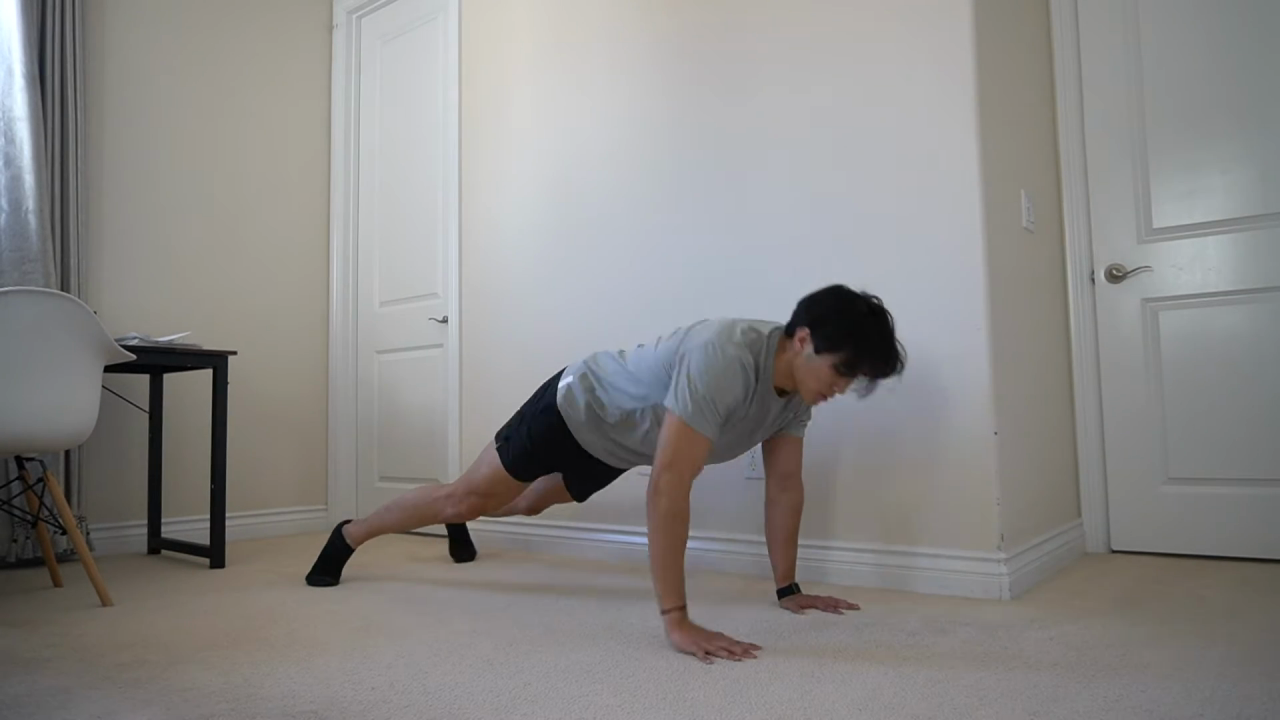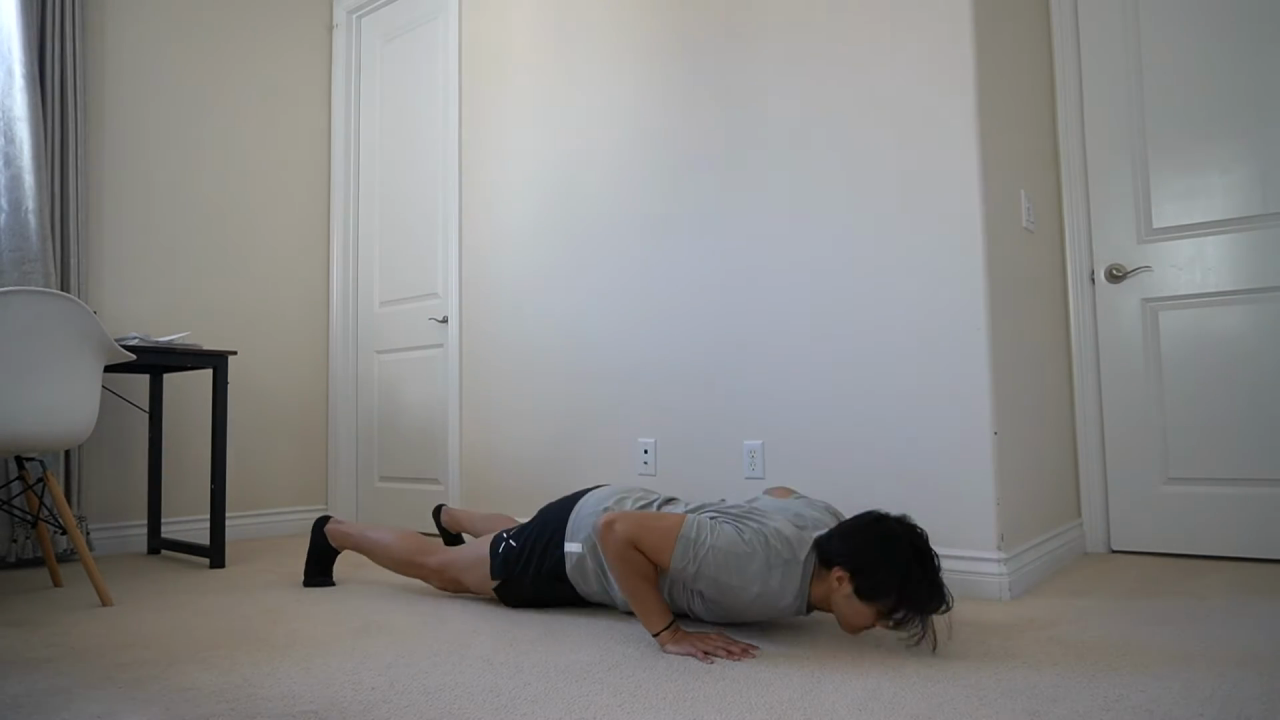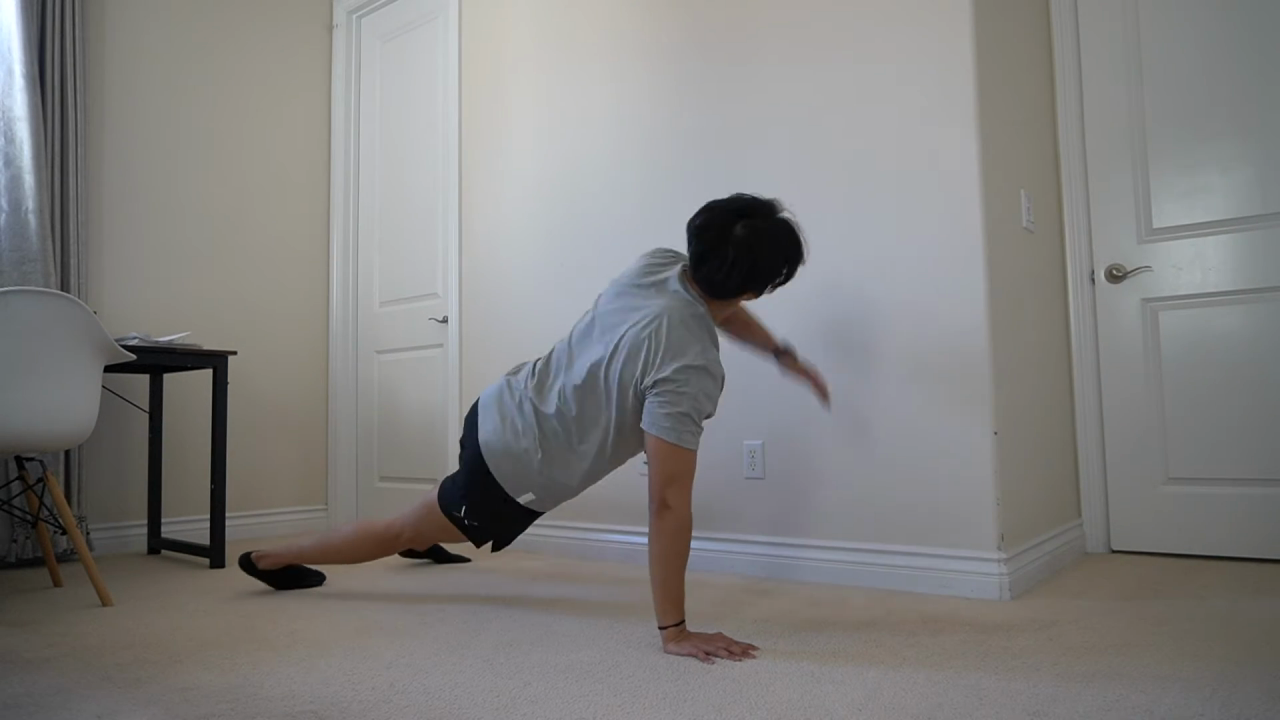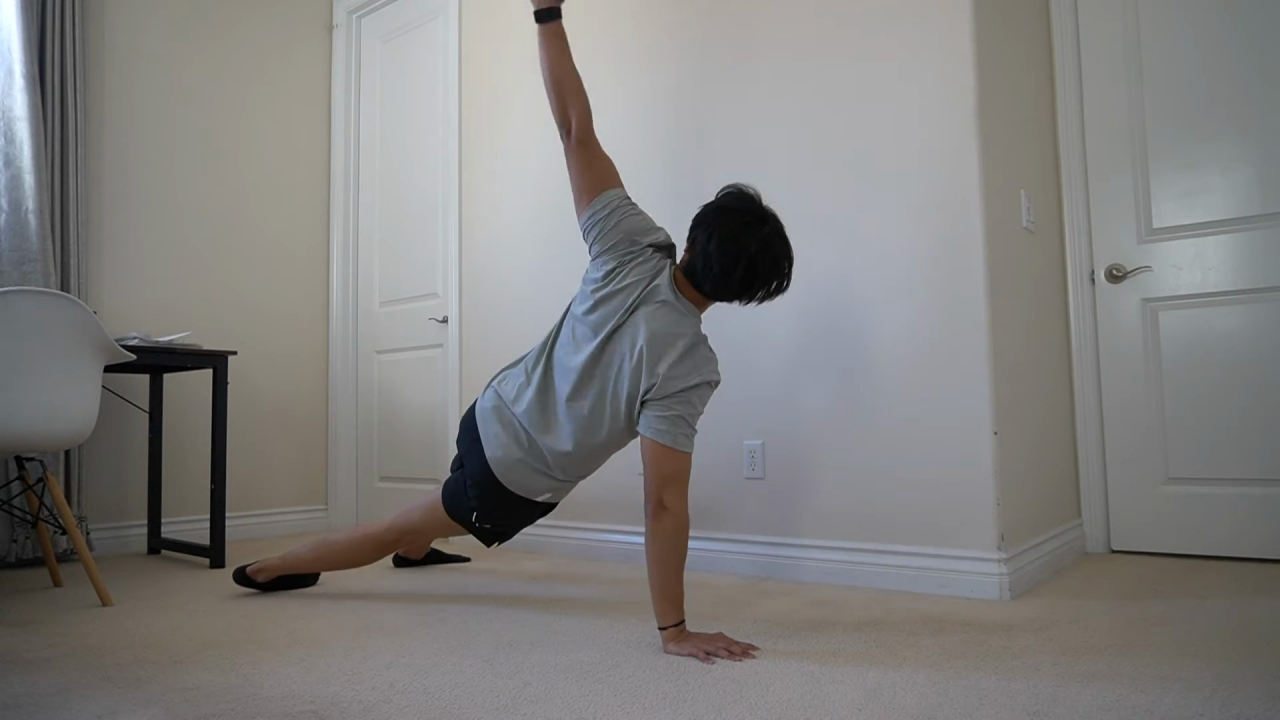
dt=0.7s
person 1, frame 1
left shoulder: (794, 378)
right shoulder: (727, 360)
left elbow: (785, 483)
right elbow: (668, 488)
left wrist: (787, 587)
right wrist: (675, 619)
left hip: (611, 437)
right hip: (577, 406)
left knee: (531, 502)
right knee: (468, 495)
left ankle: (456, 530)
right ankle: (349, 534)
person 1, frame 2
left shoulder: (826, 523)
right shoulder: (758, 570)
left elbow: (777, 492)
right elbow: (617, 531)
left wrist: (798, 604)
right wrist: (669, 631)
left hip: (612, 509)
right hip: (582, 543)
left knee: (514, 533)
right knee: (441, 568)
left ankle: (453, 517)
right ankle: (336, 531)
person 1, frame 3
left shoulder: (659, 263)
right shoulder: (691, 367)
left elbow: (712, 307)
right elbow: (669, 501)
left wrist: (782, 352)
right wrist: (673, 630)
left hip: (499, 409)
right hip: (516, 469)
right knee: (408, 528)
left ankle: (422, 542)
right ankle: (271, 559)
person 1, frame 4
left shoulder: (631, 254)
right shoulder: (686, 368)
left elbow: (575, 130)
right elbow: (664, 503)
right wrist: (674, 630)
left hip: (493, 414)
right hip: (519, 477)
right knee: (402, 528)
left ankle: (415, 550)
right ankle: (264, 570)
